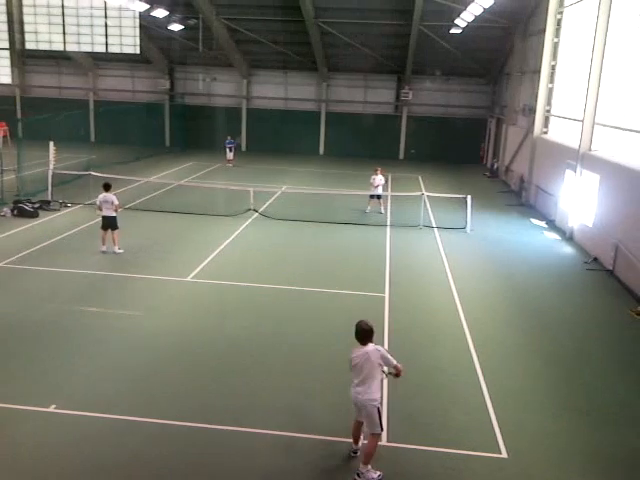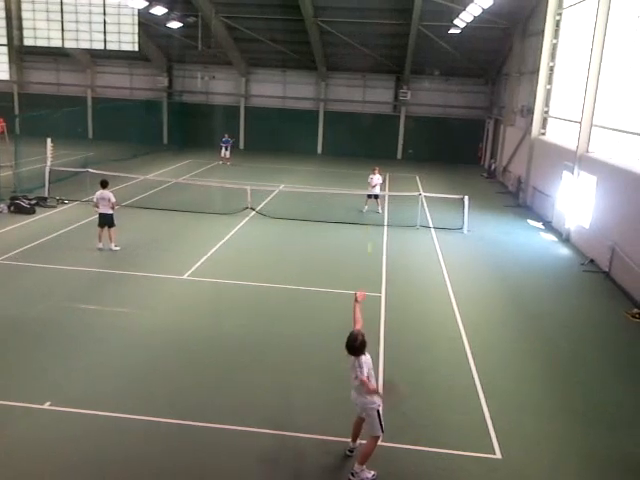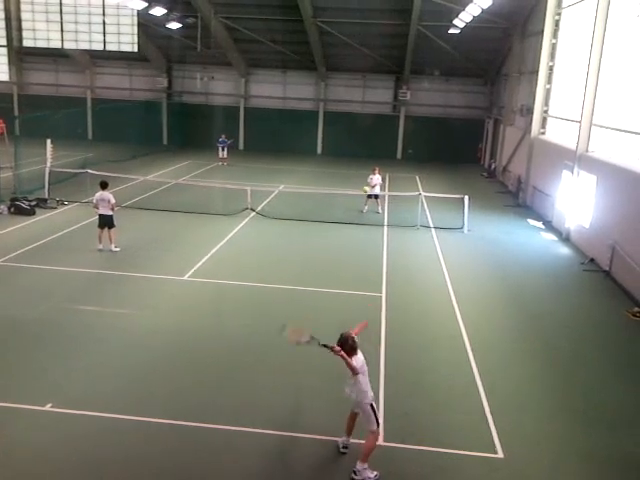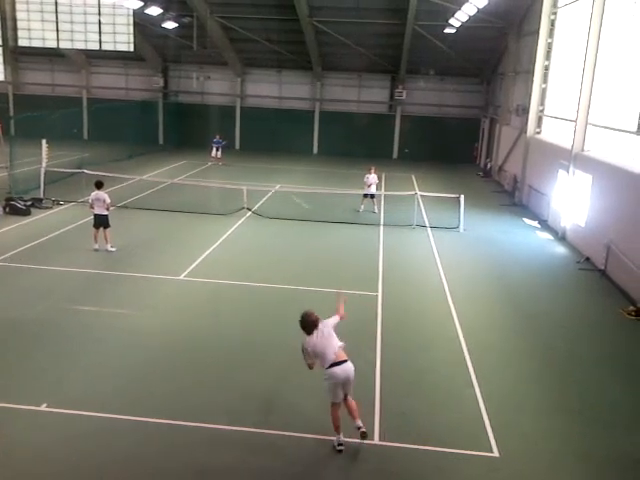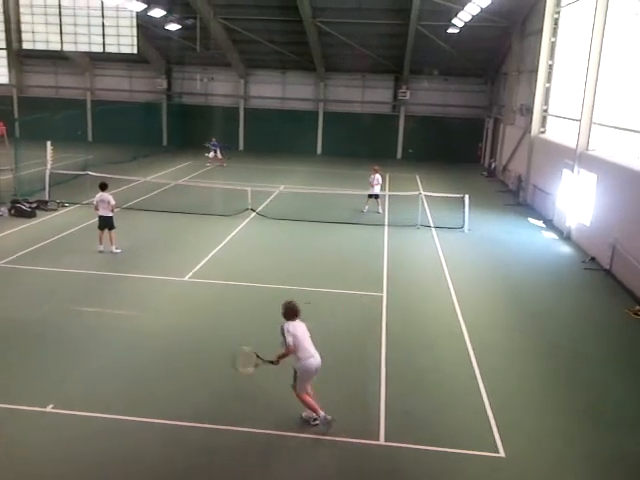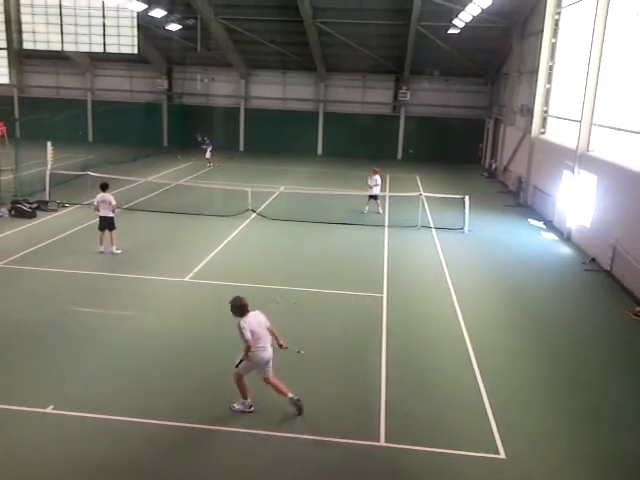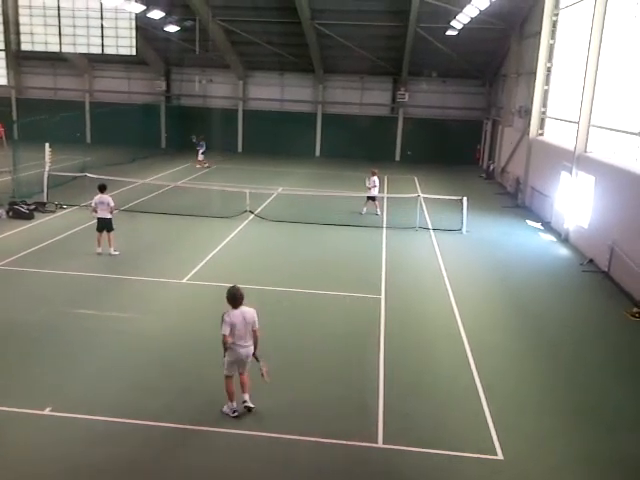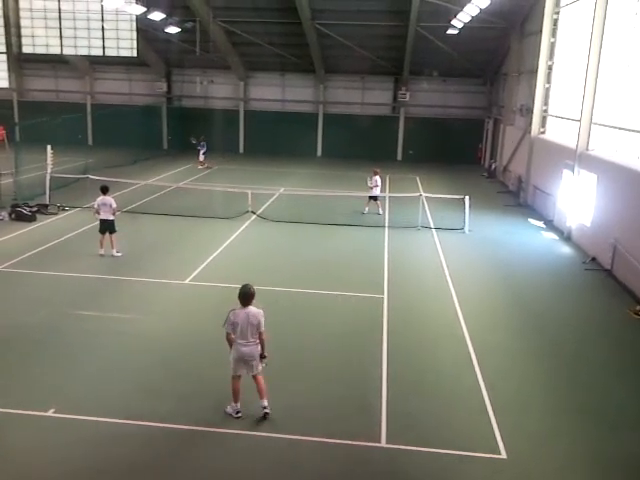
dt=0.4s
person 1, frame 1
left shoulder: (354, 353)
right shoulder: (378, 351)
right elbow: (398, 368)
right wrist: (397, 373)
left hip: (356, 395)
right hip: (370, 399)
left knee: (359, 421)
right knee: (375, 435)
left ankle: (355, 448)
person 1, frame 2
left shoulder: (356, 353)
right shoulder: (361, 360)
left elbow: (357, 323)
right elbow: (362, 380)
left wrist: (357, 303)
right wrist: (372, 389)
left hip: (359, 397)
right hip: (369, 402)
left knee: (361, 418)
right knee: (374, 437)
left ankle: (352, 446)
person 1, frame 3
left shoulder: (345, 348)
right shoulder: (354, 358)
left elbow: (353, 334)
right elbow: (355, 371)
left wrist: (361, 326)
right wrist: (344, 356)
left hip: (354, 393)
right hip: (364, 397)
left knee: (354, 412)
right knee: (374, 433)
left ankle: (345, 441)
person 1, frame 4
left shoulder: (307, 344)
right shoulder: (326, 325)
left elbow: (310, 366)
right elbow: (341, 314)
right wrist: (341, 301)
left hip: (333, 373)
right hip: (347, 367)
left knee: (335, 405)
right knee: (348, 399)
left ankle: (339, 440)
right ankle: (359, 425)
person 1, frame 5
left shoulder: (286, 326)
right shoulder: (300, 323)
left elbow: (290, 350)
left wrist: (280, 356)
right wrist: (285, 352)
left hip: (305, 363)
right hip: (316, 359)
left knee: (299, 393)
right knee: (305, 387)
left ankle: (322, 415)
right ankle: (313, 415)
person 1, frame 6
left shoulder: (242, 323)
right shoulder: (259, 314)
left elbow: (250, 344)
right elbow: (271, 330)
left wrist: (245, 355)
right wrist: (279, 342)
left hip: (255, 355)
right hip: (268, 353)
left knee: (238, 375)
right knee: (269, 378)
left ankle: (246, 403)
right ankle: (291, 397)
person 1, frame 7
left shoulder: (227, 316)
right shoulder: (252, 312)
left elbow: (226, 340)
right elbow: (256, 335)
left wrist: (225, 351)
right wrist: (255, 350)
left hip: (233, 351)
right hip: (248, 350)
left knee: (228, 377)
right knee: (243, 372)
left ankle: (232, 407)
right ankle: (246, 399)
person 1, frame 8
left shoulder: (233, 314)
right shoulder: (258, 313)
left elbow: (228, 337)
right elbow: (261, 337)
left wrist: (232, 348)
right wrist: (263, 351)
left hip: (238, 350)
right hip: (253, 350)
left knee: (236, 378)
right knee: (258, 376)
left ankle: (236, 408)
right ankle: (264, 405)
